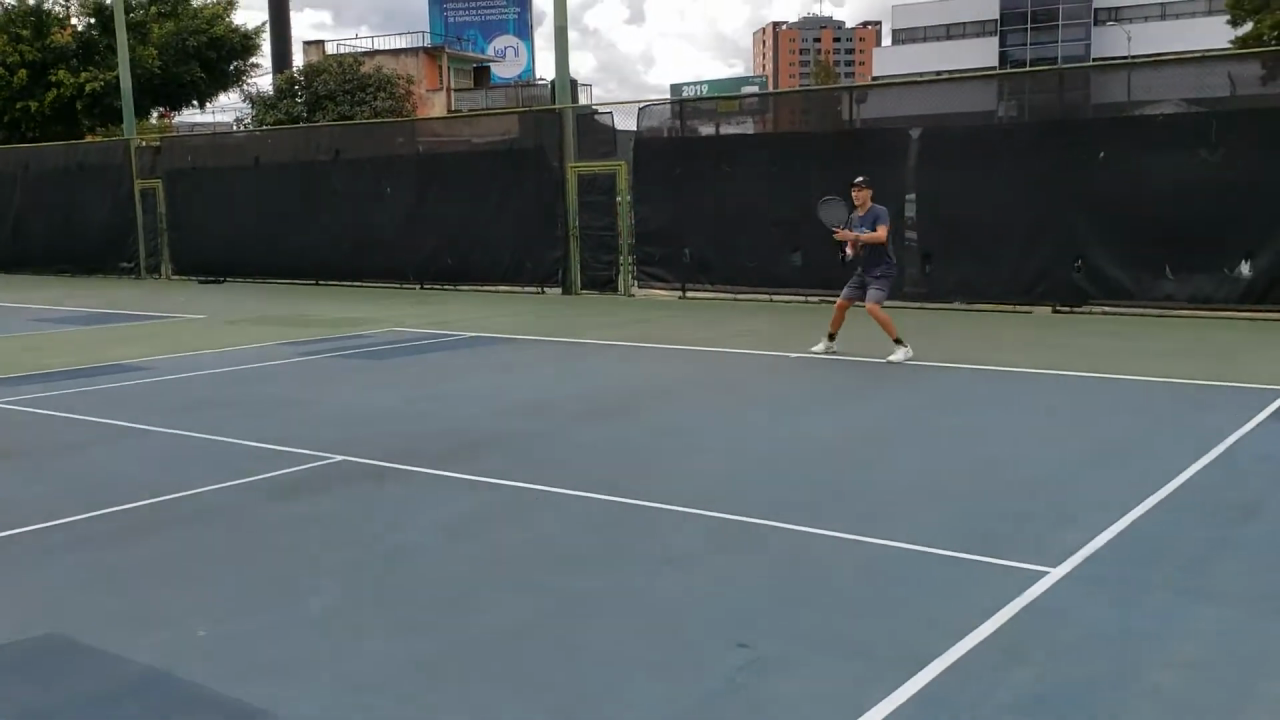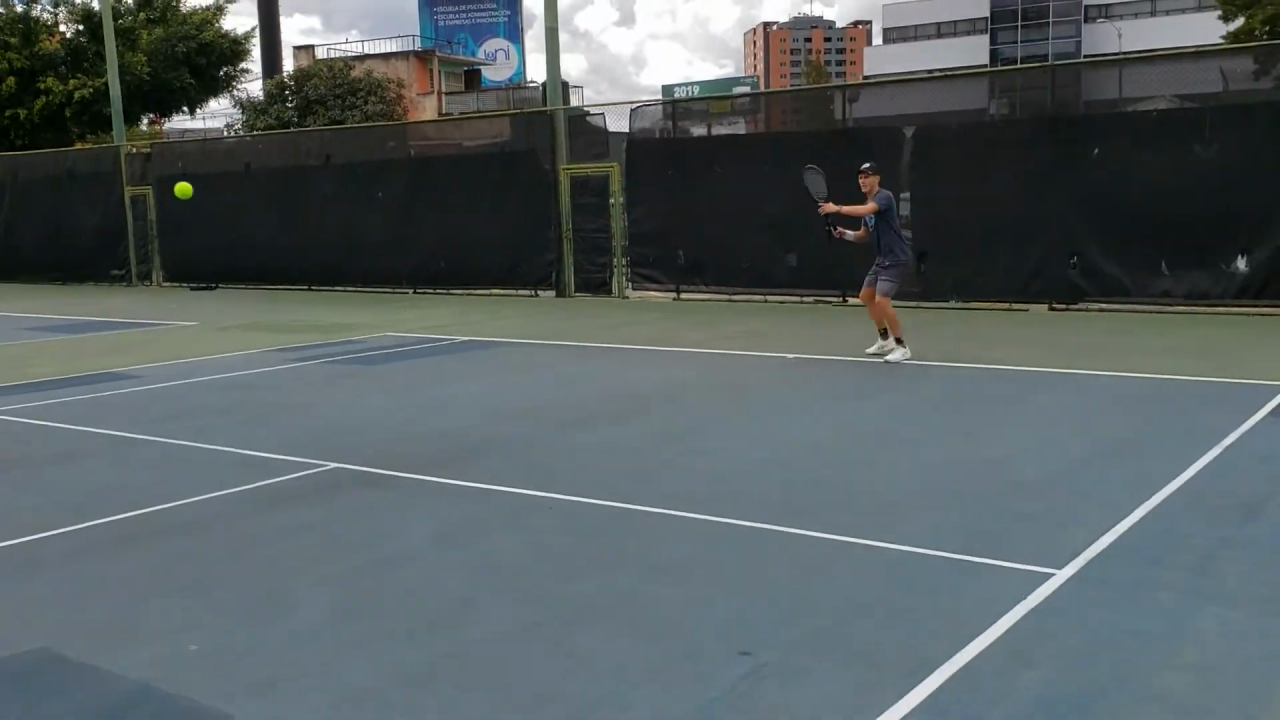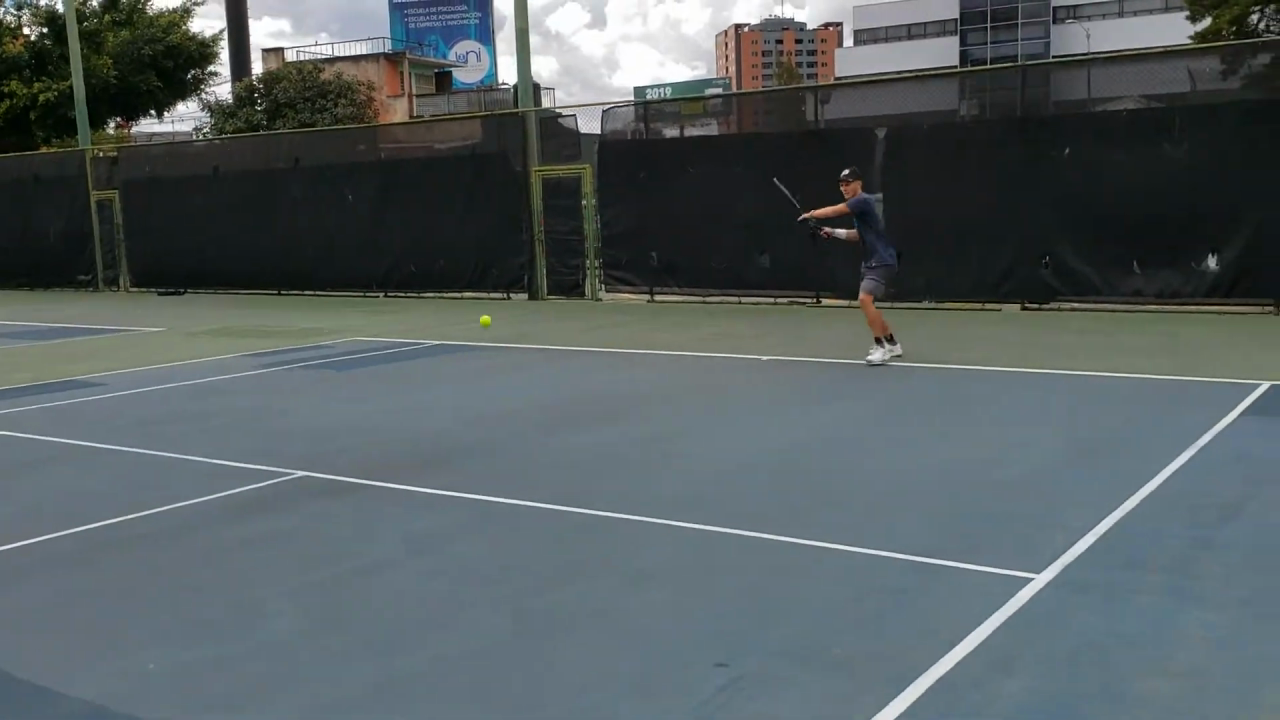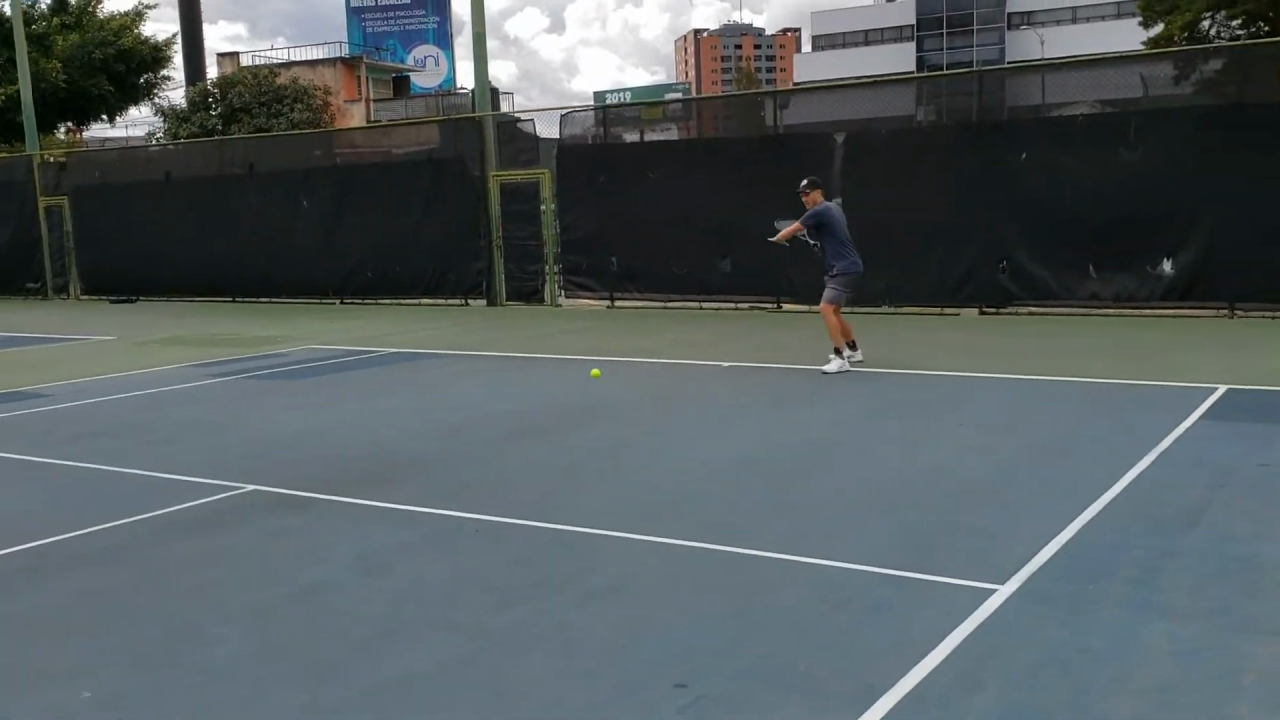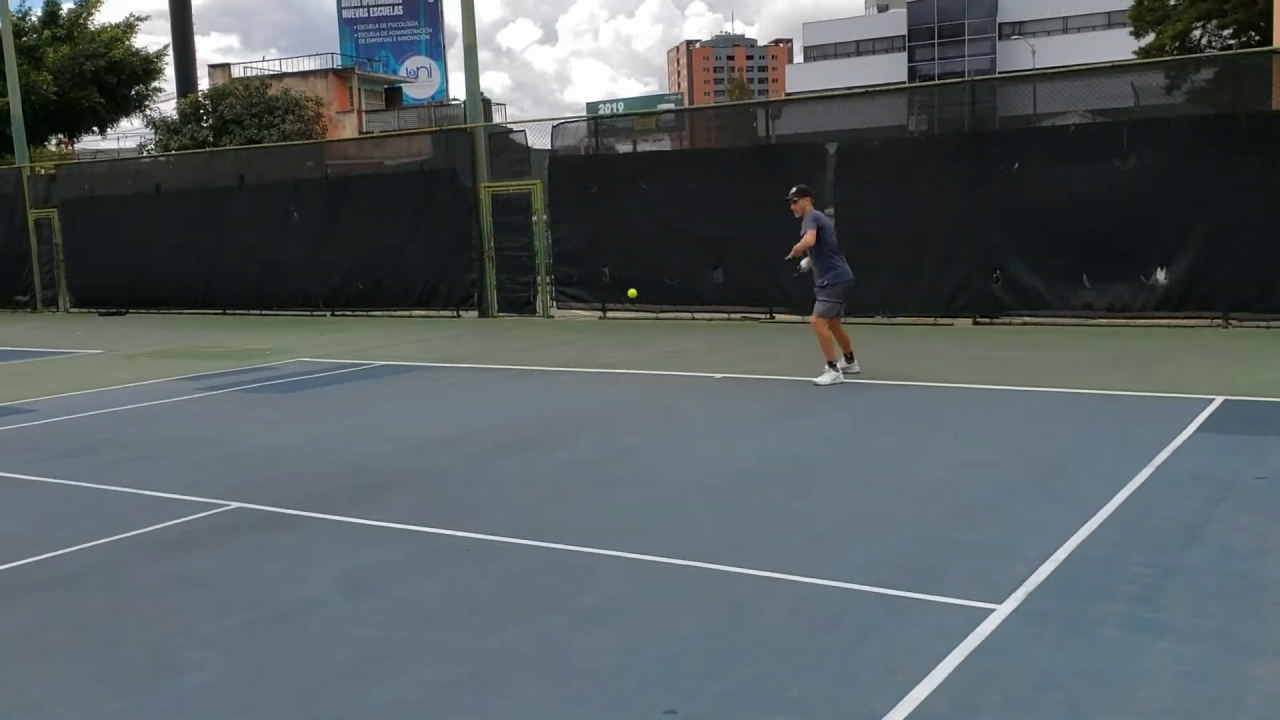
dt=0.2s
person 1, frame 1
left shoulder: (880, 212)
right shoulder: (853, 218)
left elbow: (882, 236)
left wrist: (852, 236)
right wrist: (848, 253)
left hip: (883, 271)
right hip: (863, 271)
left knee: (872, 308)
right knee: (841, 304)
left ankle: (902, 348)
right ankle: (829, 342)
person 1, frame 2
left shoulder: (884, 196)
right shoulder: (868, 202)
left elbow: (865, 211)
right elbow: (864, 235)
left wrist: (836, 209)
right wrist: (844, 233)
left hip: (896, 259)
right hip: (882, 260)
left knee: (881, 301)
right knee: (865, 297)
left ankle: (901, 347)
right ankle: (885, 339)
person 1, frame 3
left shoulder: (863, 200)
right shoulder: (859, 202)
left elbow: (833, 211)
left wrist: (810, 214)
right wrist: (834, 232)
left hip: (883, 262)
right hip: (874, 262)
left knee: (864, 299)
right knee: (867, 304)
left ankle: (881, 348)
right ankle: (892, 345)
person 1, frame 4
left shoulder: (818, 212)
right shoulder: (833, 208)
left elbow: (788, 232)
left wrist: (777, 238)
right wrist: (820, 238)
left hip: (845, 269)
right hip: (846, 268)
left knee: (825, 309)
right knee: (833, 312)
left ankle: (840, 358)
right ankle: (853, 350)
person 1, frame 5
left shoulder: (811, 218)
right shoulder: (819, 219)
left elbow: (807, 242)
left wrist: (794, 252)
right wrist: (808, 261)
left hip: (835, 281)
right hip: (829, 281)
left knee: (817, 322)
right knee: (833, 324)
left ankle: (834, 370)
right ankle: (850, 360)
